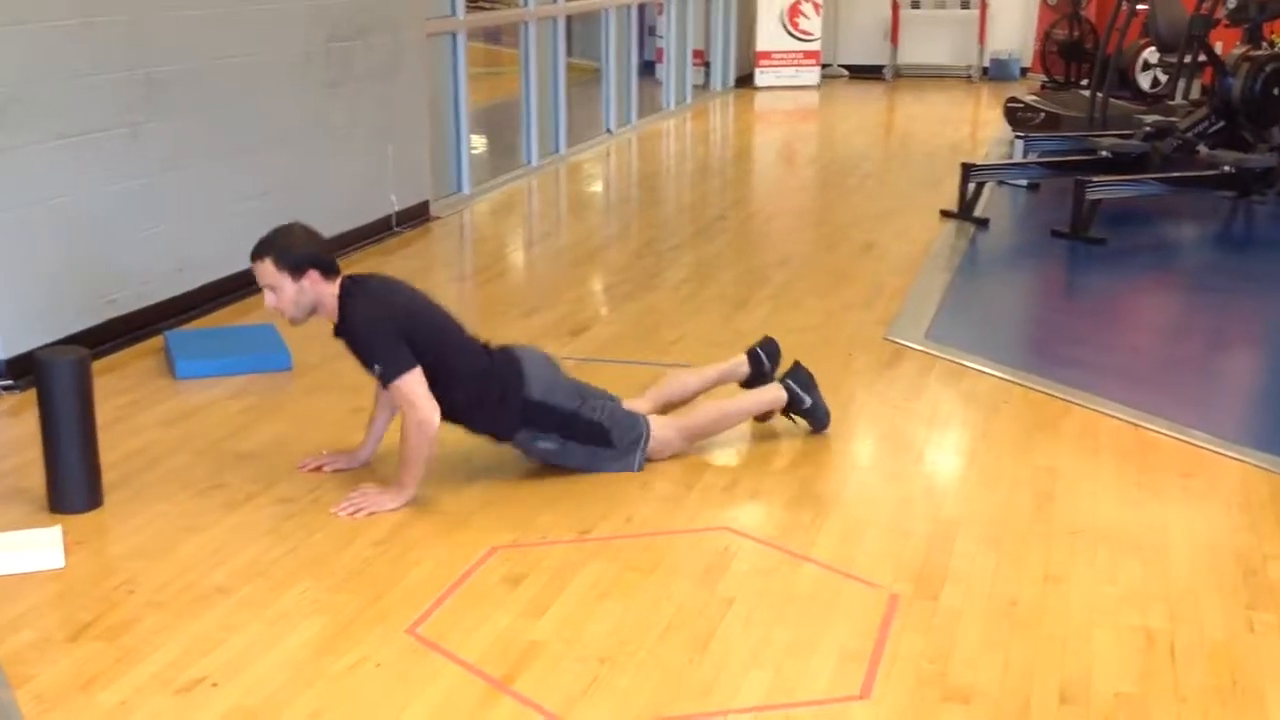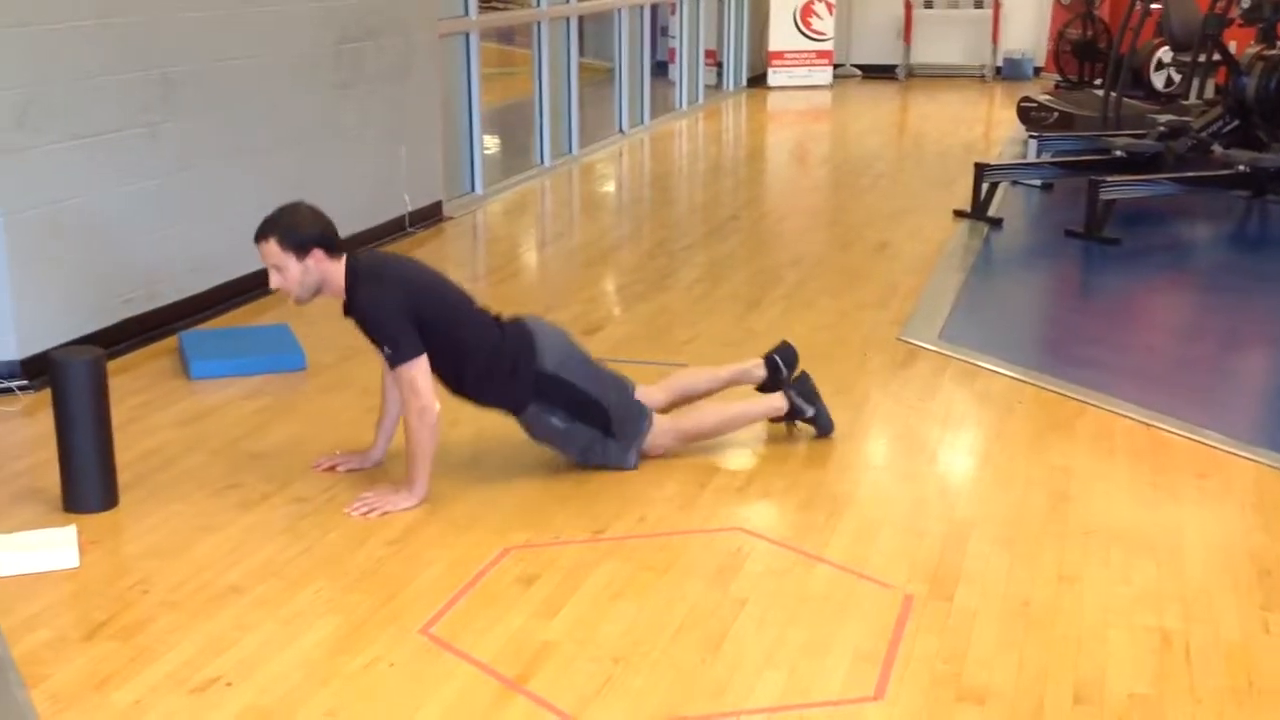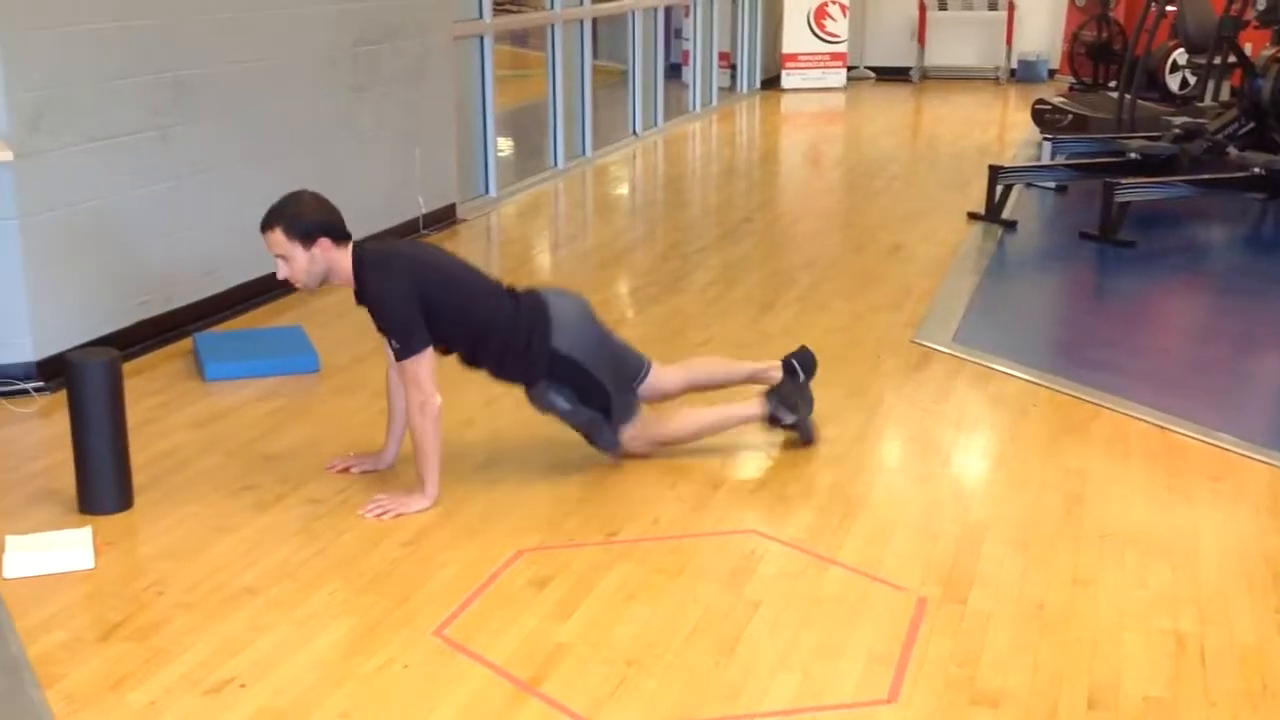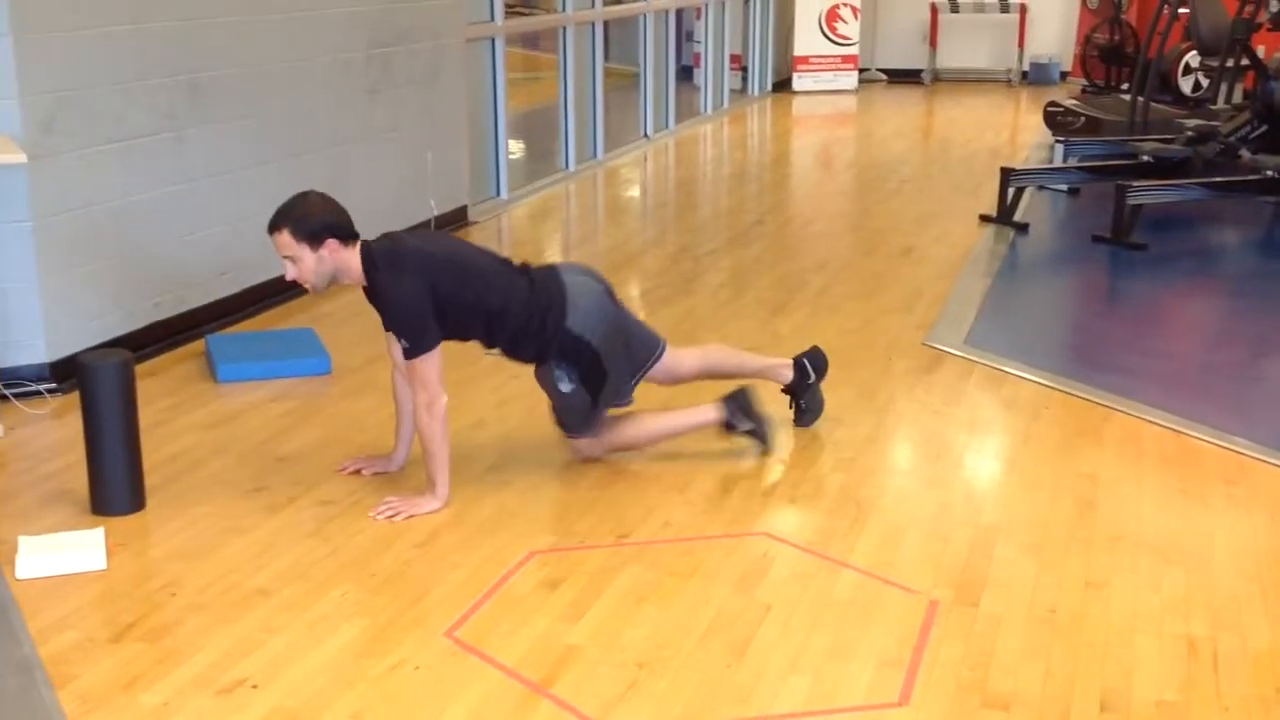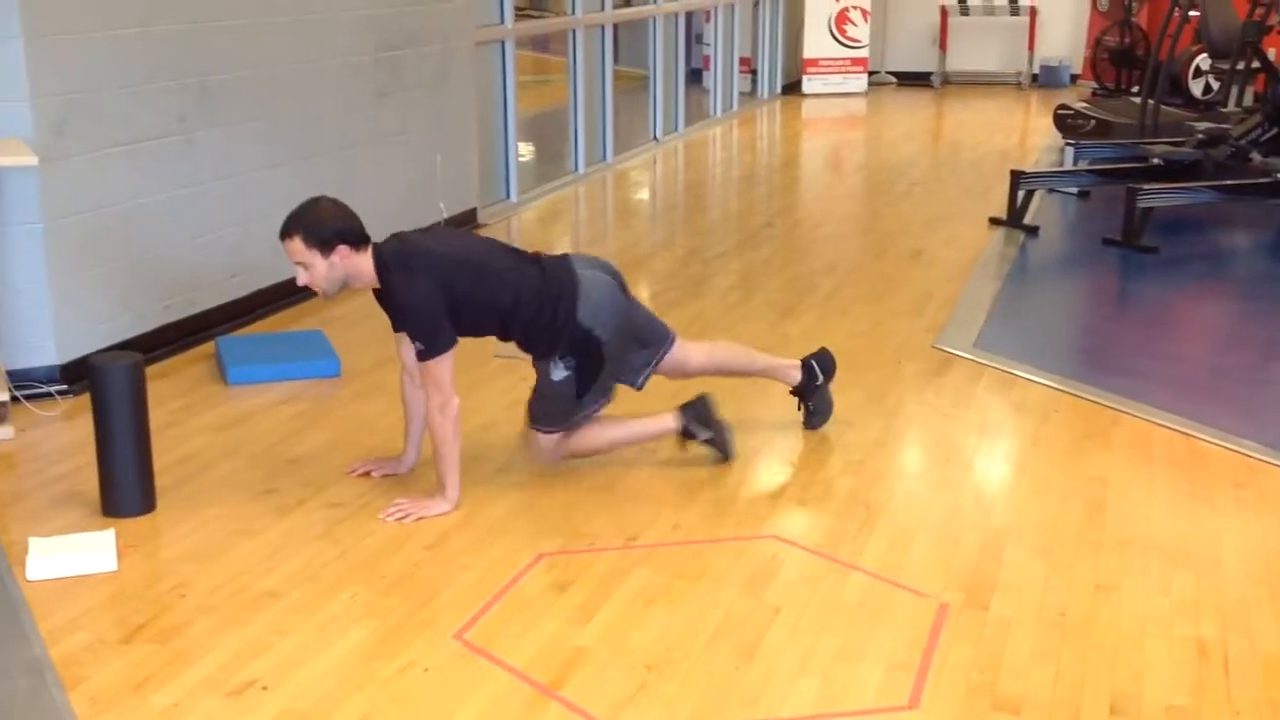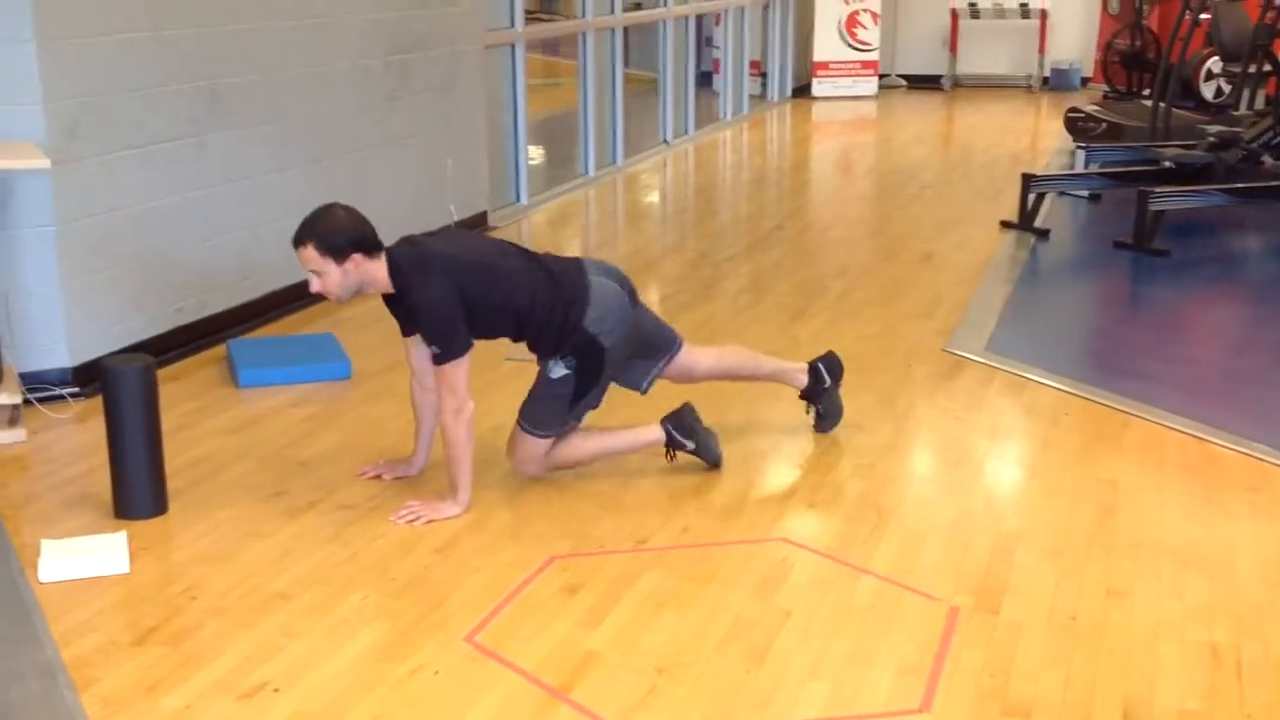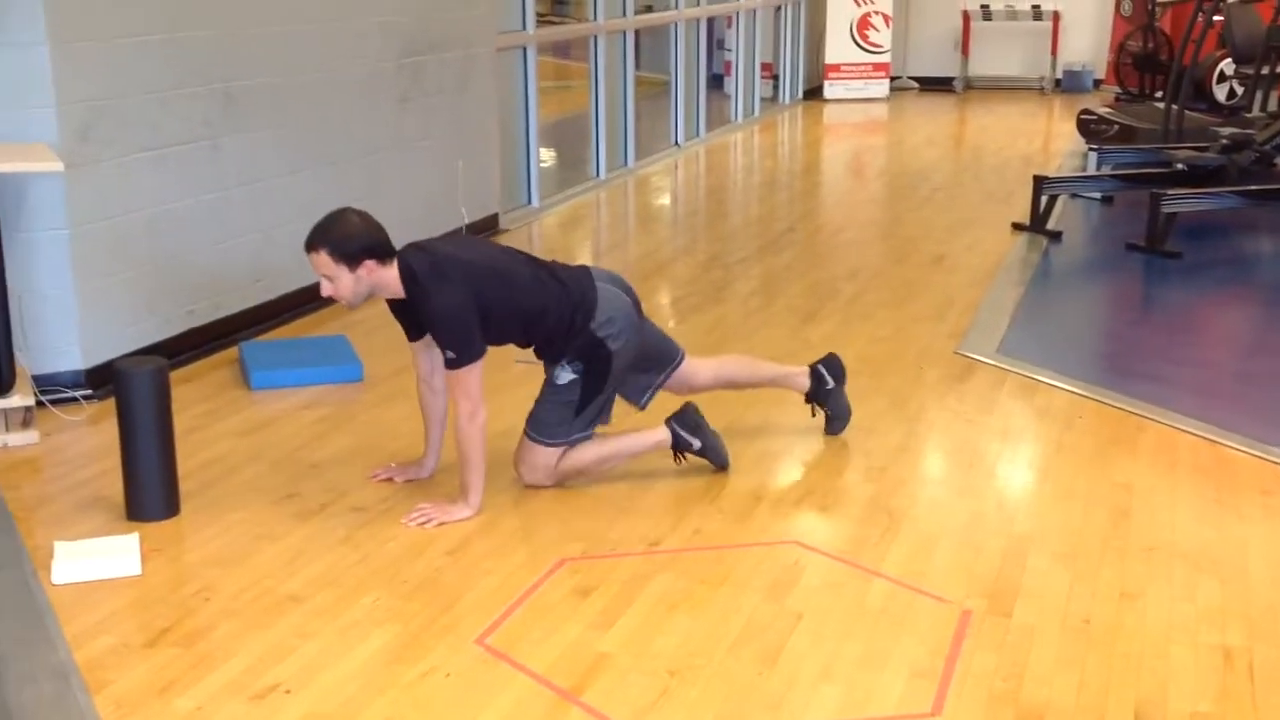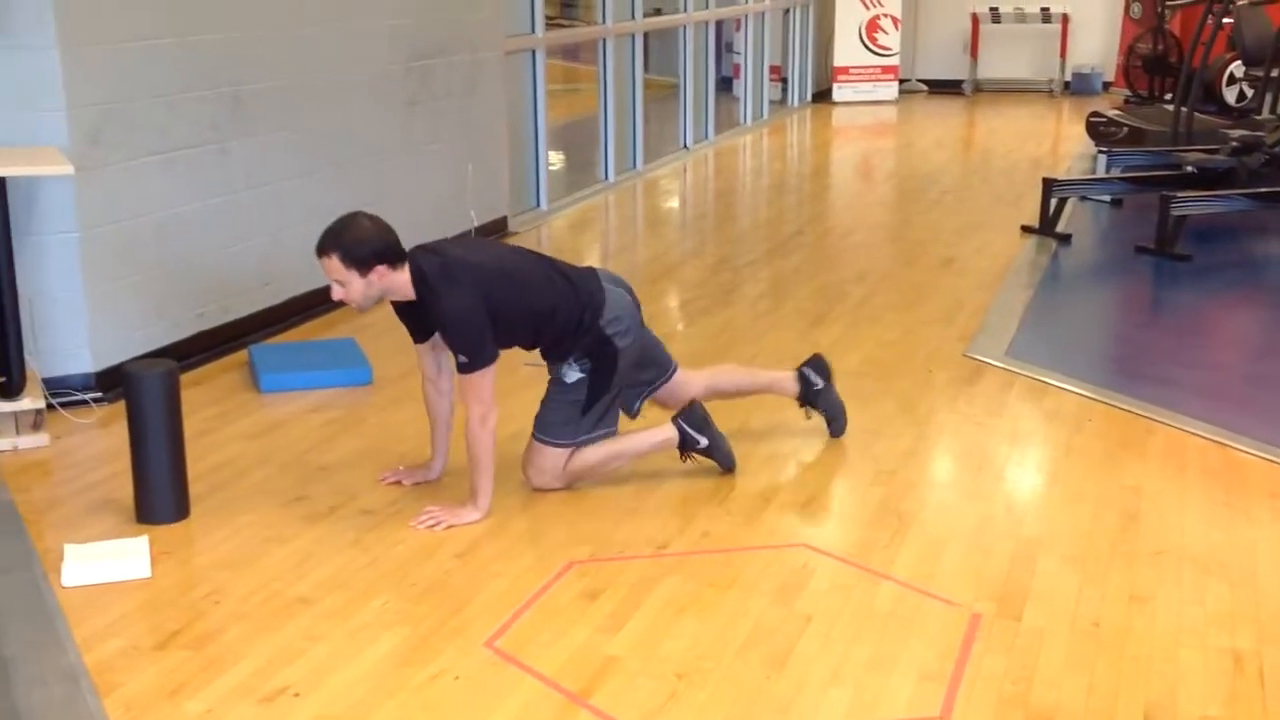
dt=0.1s
person 1, frame 1
left shoulder: (365, 318)
right shoulder: (362, 295)
left elbow: (424, 418)
right elbow: (394, 382)
left wrist: (402, 491)
right wrist: (362, 453)
left hip: (525, 403)
right hip: (519, 376)
left knee: (663, 439)
right knee: (640, 408)
left ankle: (782, 396)
right ankle: (751, 363)
person 1, frame 2
left shoulder: (374, 299)
right shoulder: (371, 275)
left elbow: (424, 406)
right elbow: (401, 371)
left wrist: (412, 490)
right wrist: (372, 451)
left hip: (535, 374)
right hip: (528, 349)
left knee: (660, 435)
right knee: (652, 399)
left ankle: (785, 401)
right ankle: (767, 367)
person 1, frame 3
left shoulder: (386, 286)
right shoulder: (377, 265)
left elbow: (425, 400)
right elbow: (400, 372)
left wrist: (427, 493)
right wrist: (387, 454)
left hip: (553, 345)
right hip: (553, 318)
left knee: (634, 436)
right knee: (659, 385)
left ankle: (768, 409)
right ankle: (783, 371)
person 1, frame 4
left shoulder: (397, 285)
right shoulder: (385, 262)
left elbow: (431, 400)
right elbow: (404, 369)
left wrist: (437, 493)
right wrist: (397, 456)
left hip: (566, 322)
right hip: (566, 291)
left knee: (589, 440)
right knee: (673, 365)
left ankle: (724, 413)
right ankle: (794, 370)
person 1, frame 5
left shoulder: (413, 286)
right shoulder: (391, 266)
left elbow: (442, 401)
right elbow: (413, 370)
left wrist: (447, 496)
right wrist: (407, 456)
left hip: (577, 317)
right hip: (584, 283)
left knee: (546, 442)
right knee: (683, 358)
left ankle: (681, 422)
right ankle: (804, 372)
person 1, frame 6
left shoulder: (428, 291)
right shoulder: (403, 271)
left elbow: (456, 405)
right elbow: (423, 374)
left wrist: (458, 499)
right wrist: (417, 459)
left hip: (586, 323)
right hip: (592, 287)
left knee: (528, 458)
right knee: (690, 364)
left ankle: (668, 433)
right ankle: (811, 375)
person 1, frame 7
left shoulder: (443, 297)
right shoulder: (407, 277)
left elbow: (470, 409)
right elbow: (431, 376)
left wrist: (469, 502)
right wrist: (428, 461)
left hip: (593, 332)
right hip: (600, 300)
left knee: (535, 469)
right knee: (691, 373)
left ankle: (674, 436)
right ankle: (815, 379)
person 1, frame 8
left shoulder: (454, 301)
right shoulder: (416, 280)
left elbow: (481, 412)
right elbow: (436, 378)
left wrist: (478, 505)
right wrist: (435, 464)
left hip: (599, 329)
right hip: (601, 301)
left knee: (543, 472)
right knee: (680, 389)
left ankle: (680, 434)
right ankle: (804, 381)
